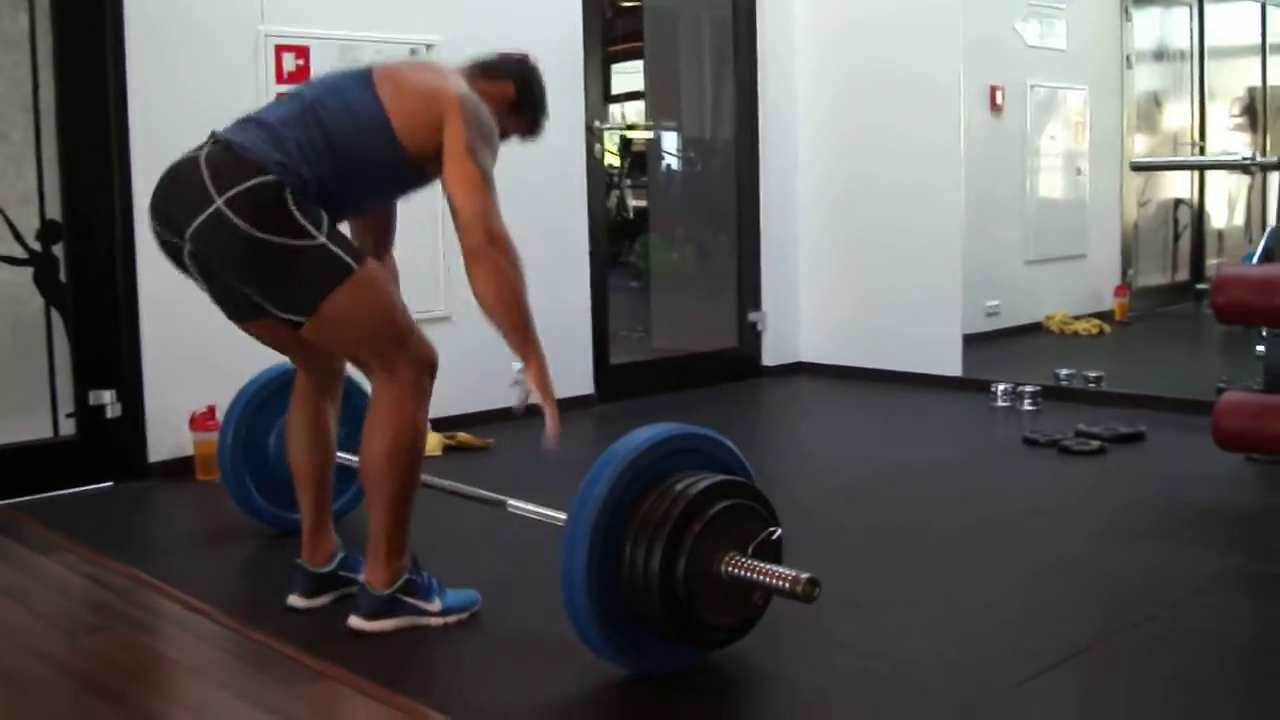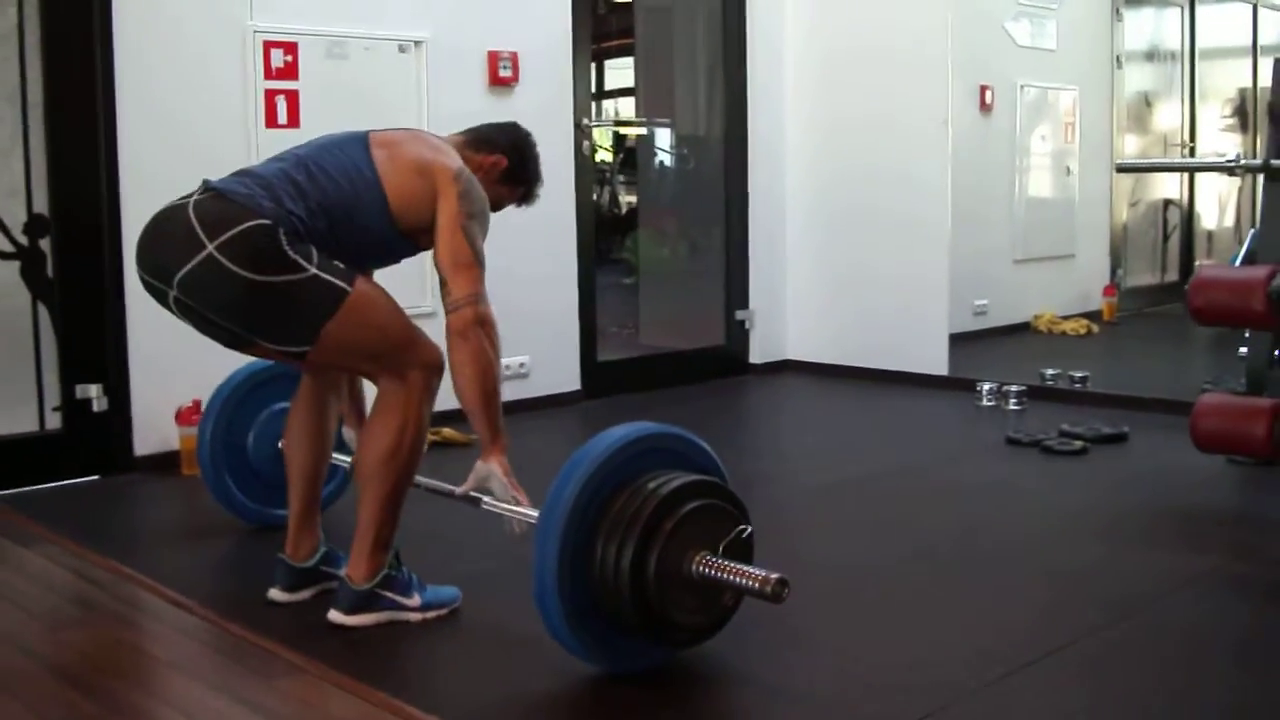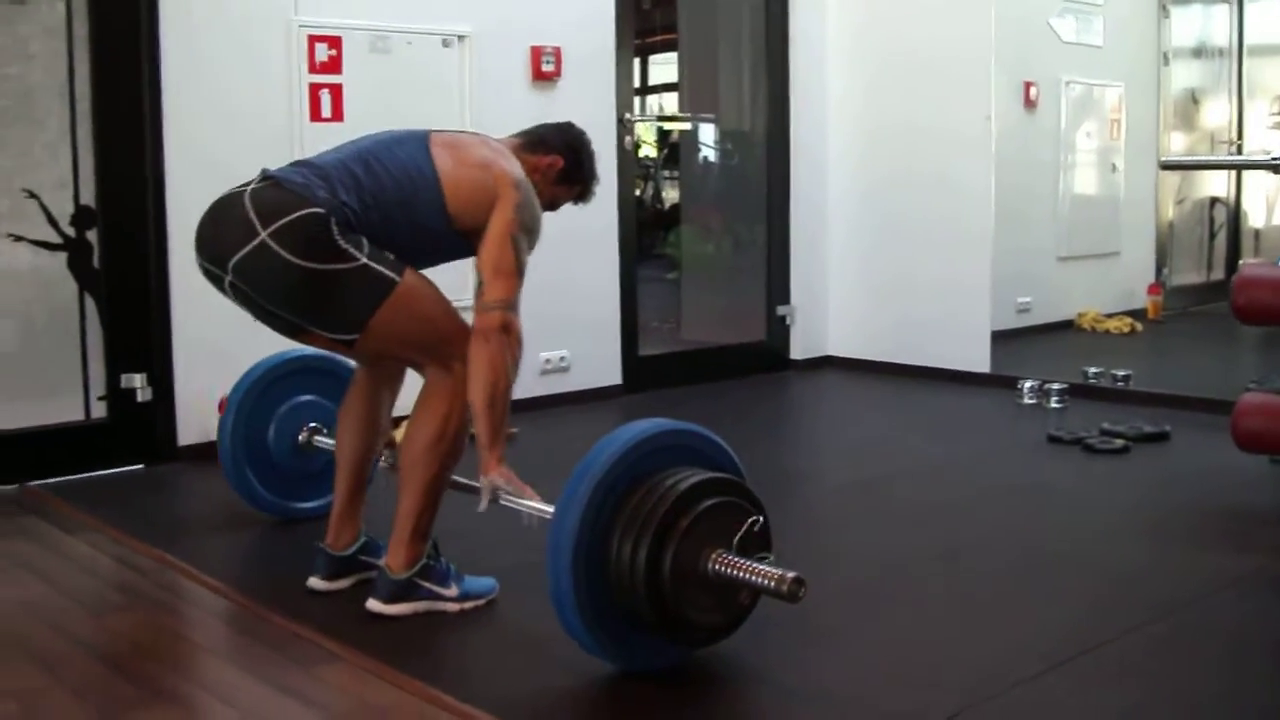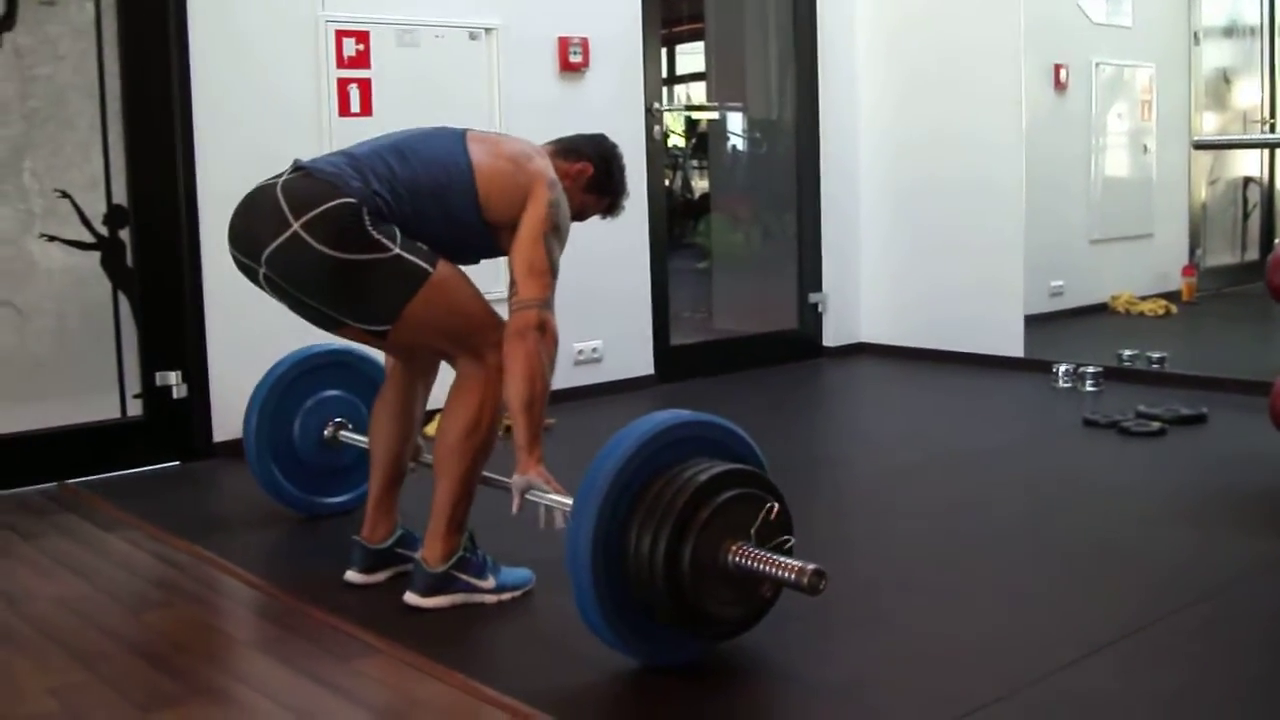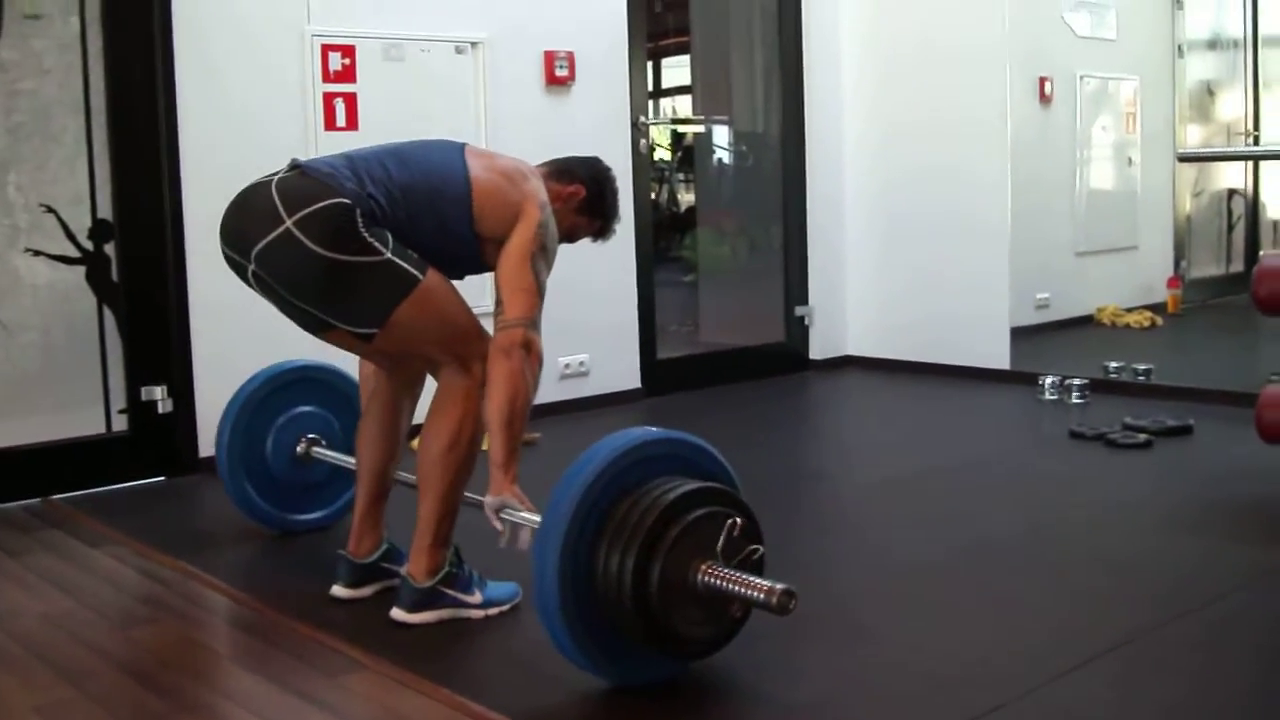
dt=0.4s
person 1, frame 1
left shoulder: (402, 97)
right shoulder: (463, 107)
left elbow: (369, 252)
right elbow: (482, 238)
left wrist: (380, 342)
right wrist: (535, 367)
left hip: (182, 197)
right hip: (245, 207)
left knee: (321, 365)
right knee: (408, 368)
left ankle: (318, 565)
right ankle: (386, 587)
person 1, frame 2
left shoulder: (392, 156)
right shoulder: (458, 181)
left elbow: (345, 302)
right elbow: (468, 319)
left wrist: (359, 422)
right wrist: (493, 453)
left hip: (169, 236)
right hip: (234, 250)
left knee: (327, 363)
right knee: (414, 369)
left ankle: (301, 558)
right ankle: (366, 581)
person 1, frame 3
left shoulder: (449, 159)
right shoulder: (511, 187)
left elbow: (387, 300)
right elbow: (494, 326)
left wrist: (380, 430)
right wrist: (491, 457)
left hip: (228, 224)
right hip: (289, 237)
left knee: (385, 352)
right knee: (454, 362)
left ankle: (341, 548)
right ankle: (405, 572)
person 1, frame 4
right shoulder: (543, 187)
left elbow: (409, 302)
right elbow: (531, 324)
right wrist: (529, 457)
left hip: (262, 216)
right hip: (323, 226)
left knee: (419, 348)
right knee: (484, 354)
left ankle: (377, 541)
right ankle: (442, 564)
person 1, frame 5
left shoulder: (474, 182)
right shoulder: (532, 207)
left elbow: (387, 319)
right elbow: (515, 343)
right wrist: (503, 475)
left hip: (253, 215)
right hip: (314, 226)
left knee: (405, 363)
right knee: (467, 365)
left ankle: (364, 556)
right ankle: (428, 579)
